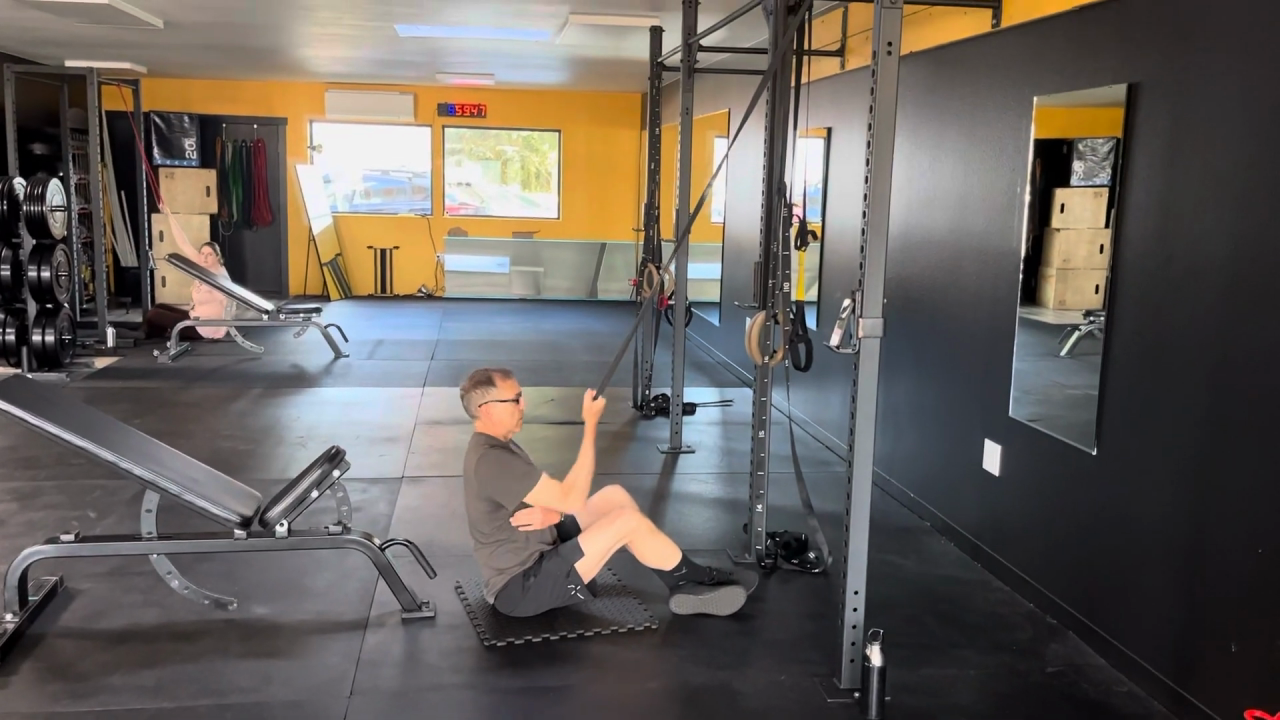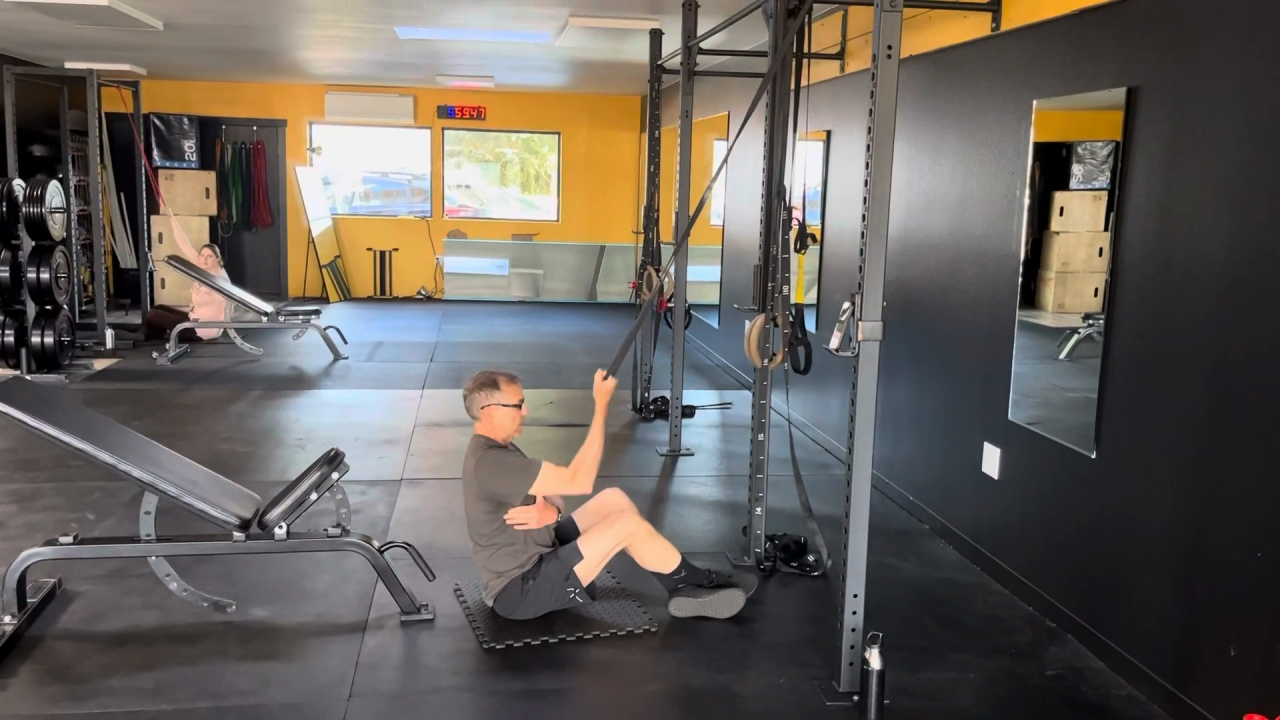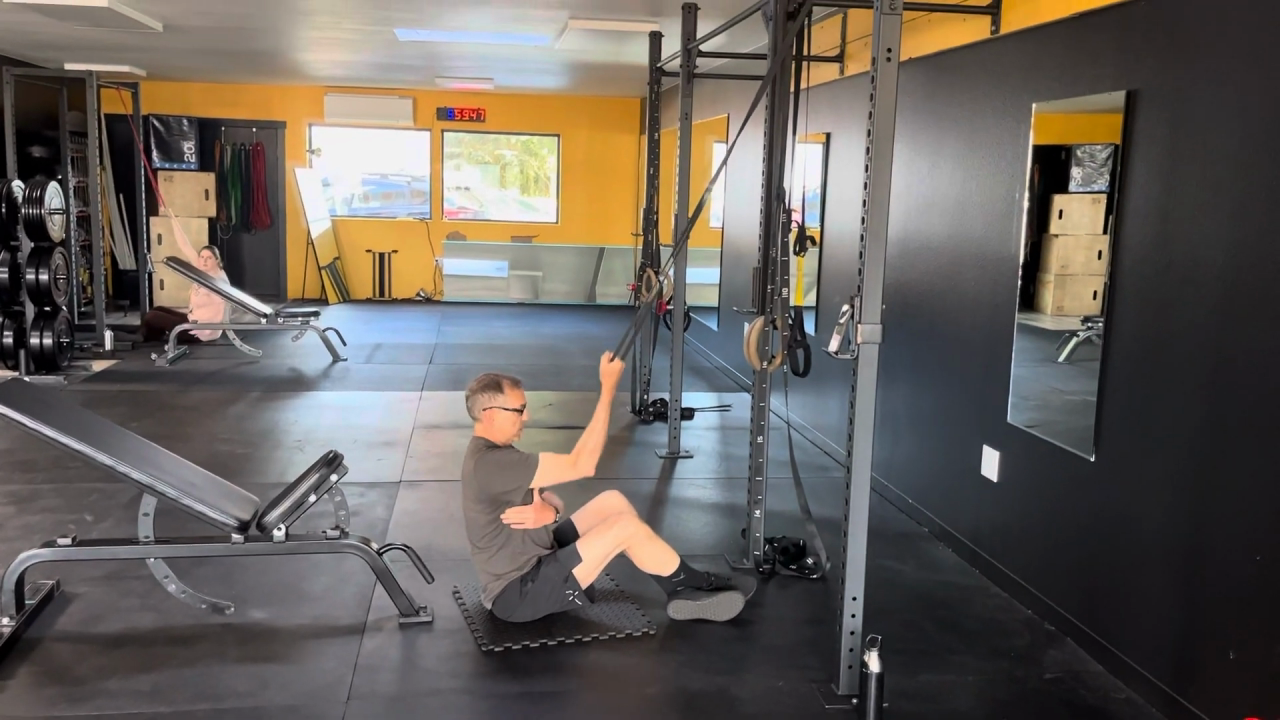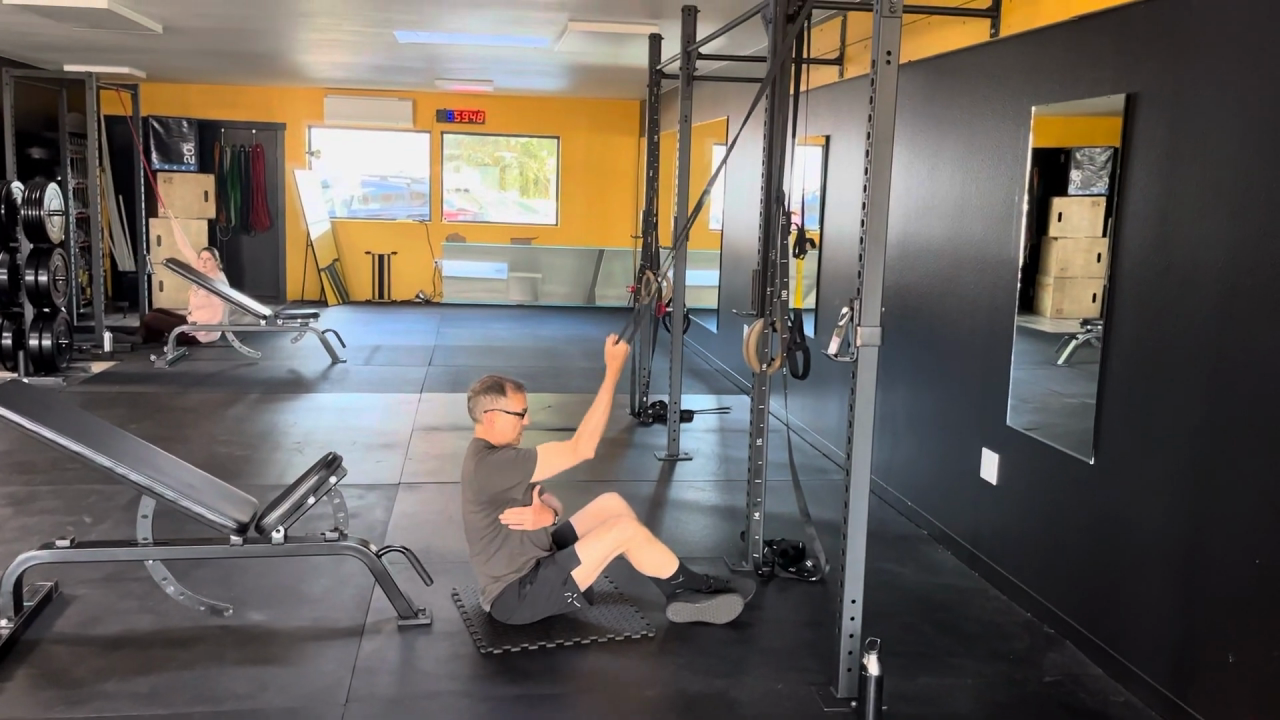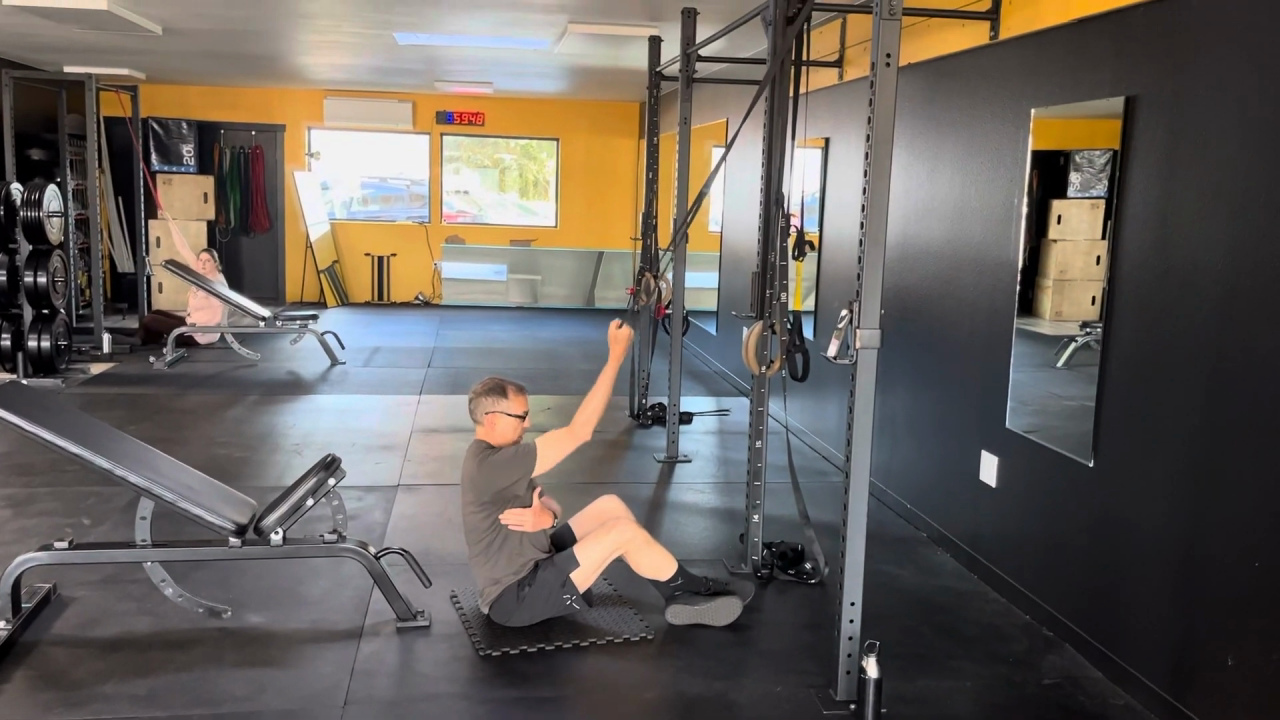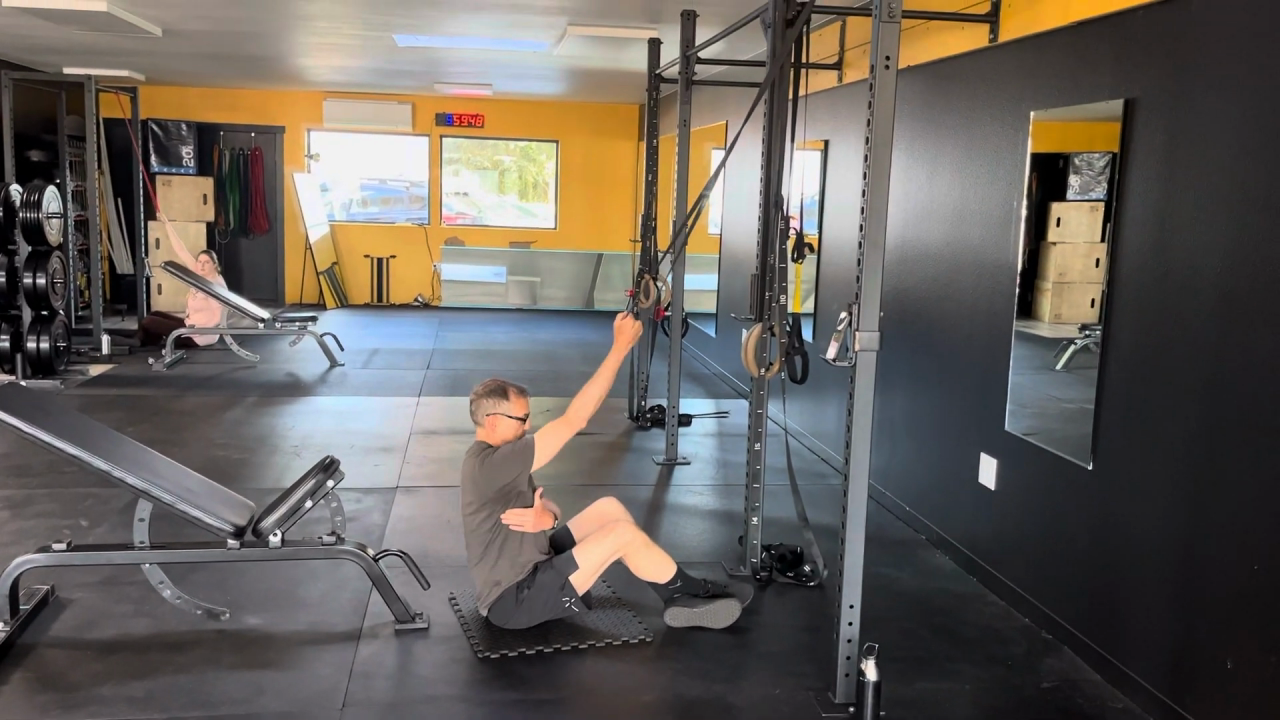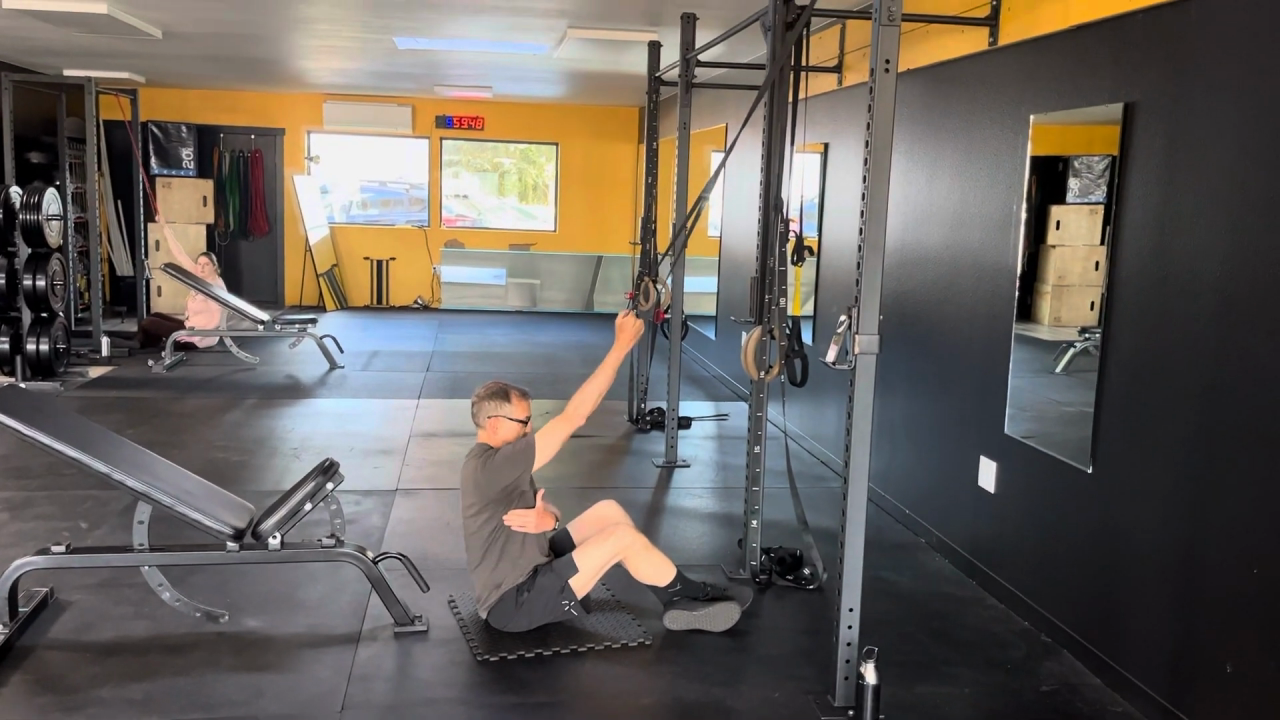
dt=0.1s
person 1, frame 1
left shoulder: (497, 446)
right shoulder: (492, 461)
left elbow: (552, 496)
right elbow: (574, 500)
left wrist: (551, 511)
right wrist: (590, 423)
left hip: (532, 558)
right hip: (521, 588)
left knee: (614, 496)
right knee: (628, 520)
left ankle: (687, 585)
right ankle: (701, 579)
person 1, frame 2
left shoulder: (494, 450)
right shoulder: (492, 463)
left elbow: (552, 495)
right elbow: (580, 482)
left wrist: (550, 511)
right wrist: (601, 405)
left hip: (531, 560)
right hip: (519, 590)
left knee: (612, 499)
right knee: (627, 524)
left ankle: (685, 587)
right ankle: (701, 583)
person 1, frame 3
left shoulder: (494, 451)
right shoulder: (491, 464)
left elbow: (549, 498)
right elbow: (582, 466)
left wrist: (549, 513)
right wrist: (608, 388)
left hip: (532, 561)
right hip: (518, 593)
left knee: (612, 501)
right knee: (627, 526)
left ankle: (686, 590)
right ankle: (699, 584)
person 1, frame 4
left shoulder: (494, 455)
right shoulder: (491, 466)
left elbow: (553, 504)
right elbow: (581, 448)
left wrist: (547, 513)
right wrist: (613, 371)
left hip: (529, 565)
right hip: (517, 596)
left knee: (611, 504)
right knee: (624, 529)
left ankle: (683, 591)
right ankle: (700, 587)
person 1, frame 5
left shoulder: (494, 456)
right shoulder: (492, 465)
left elbow: (550, 504)
right elbow: (578, 433)
left wrist: (547, 517)
right wrist: (616, 356)
left hip: (529, 568)
right hip: (516, 598)
left knee: (610, 506)
right knee: (623, 531)
left ankle: (684, 594)
right ankle: (697, 588)
person 1, frame 6
left shoulder: (493, 459)
right shoulder: (493, 465)
left elbow: (550, 508)
right elbow: (574, 420)
left wrist: (547, 518)
right wrist: (620, 347)
left hip: (527, 571)
right hip: (514, 601)
left knee: (608, 508)
right knee: (622, 533)
left ankle: (684, 596)
right ankle: (697, 593)
person 1, frame 7
left shoulder: (493, 460)
right shoulder: (494, 465)
left elbow: (549, 510)
right elbow: (574, 417)
left wrist: (548, 520)
right wrist: (622, 344)
left hip: (527, 574)
right hip: (514, 604)
left knee: (608, 511)
right knee: (622, 536)
left ankle: (683, 599)
right ankle: (696, 595)
